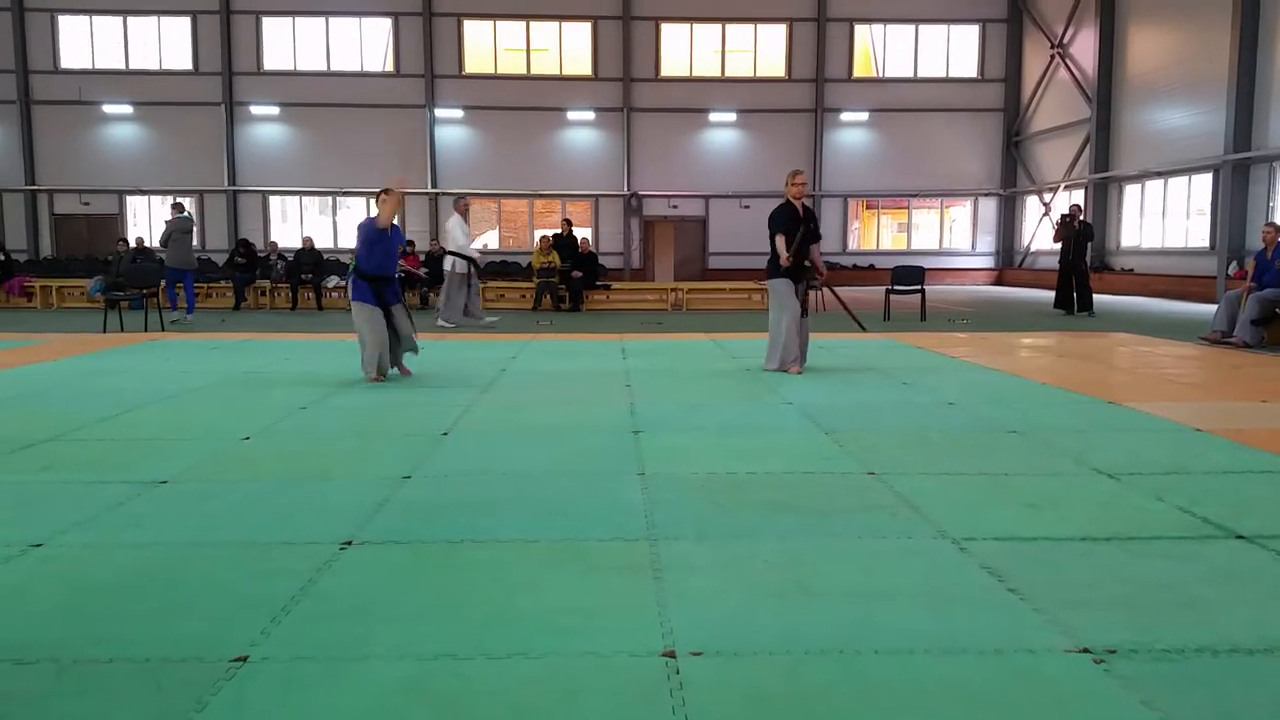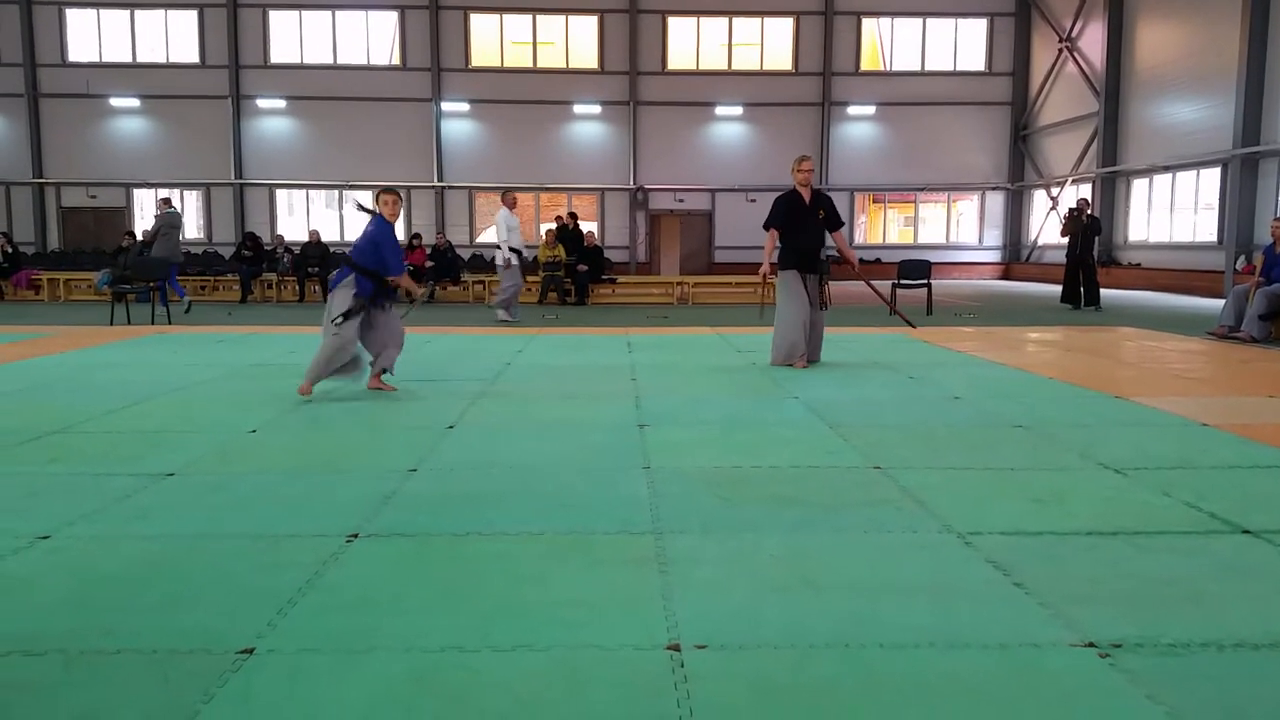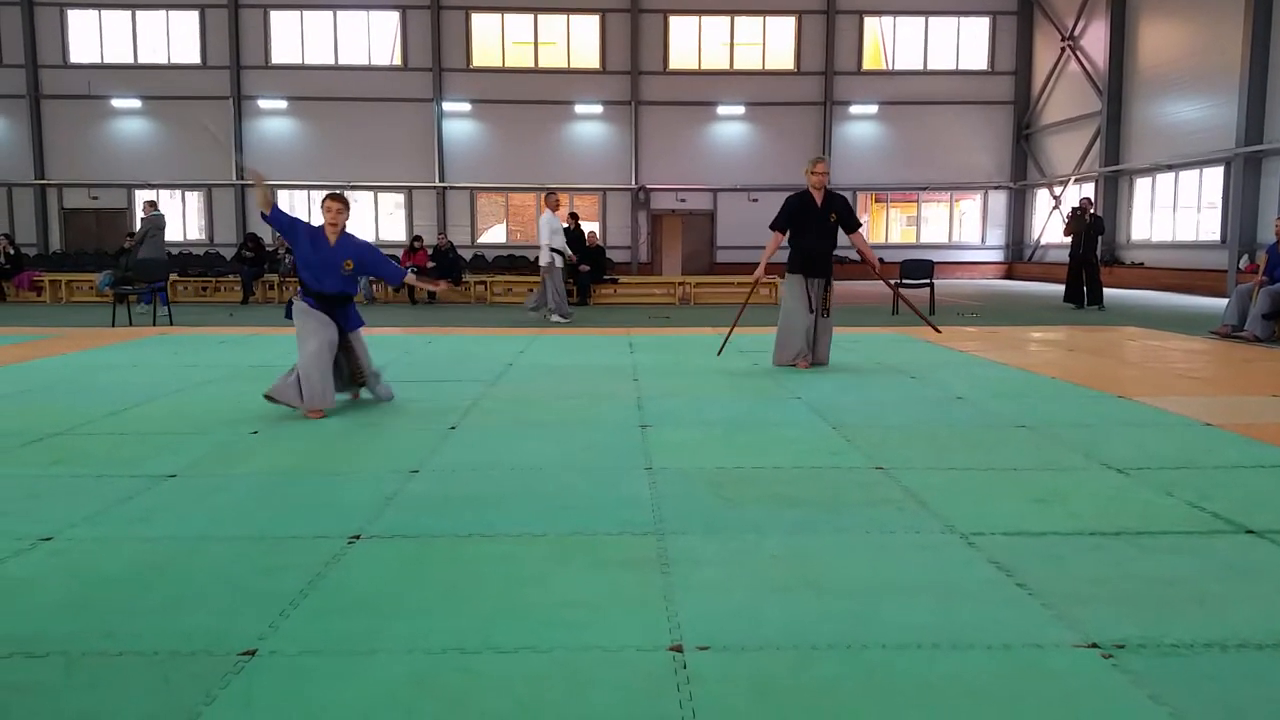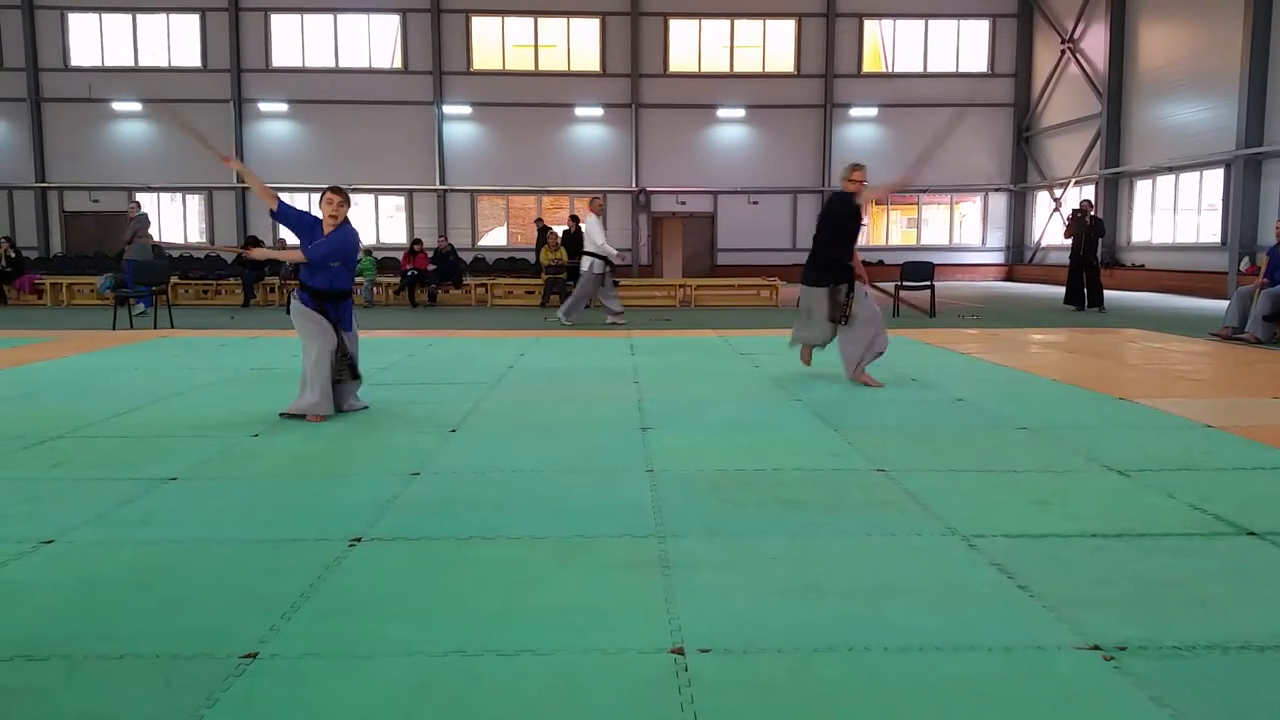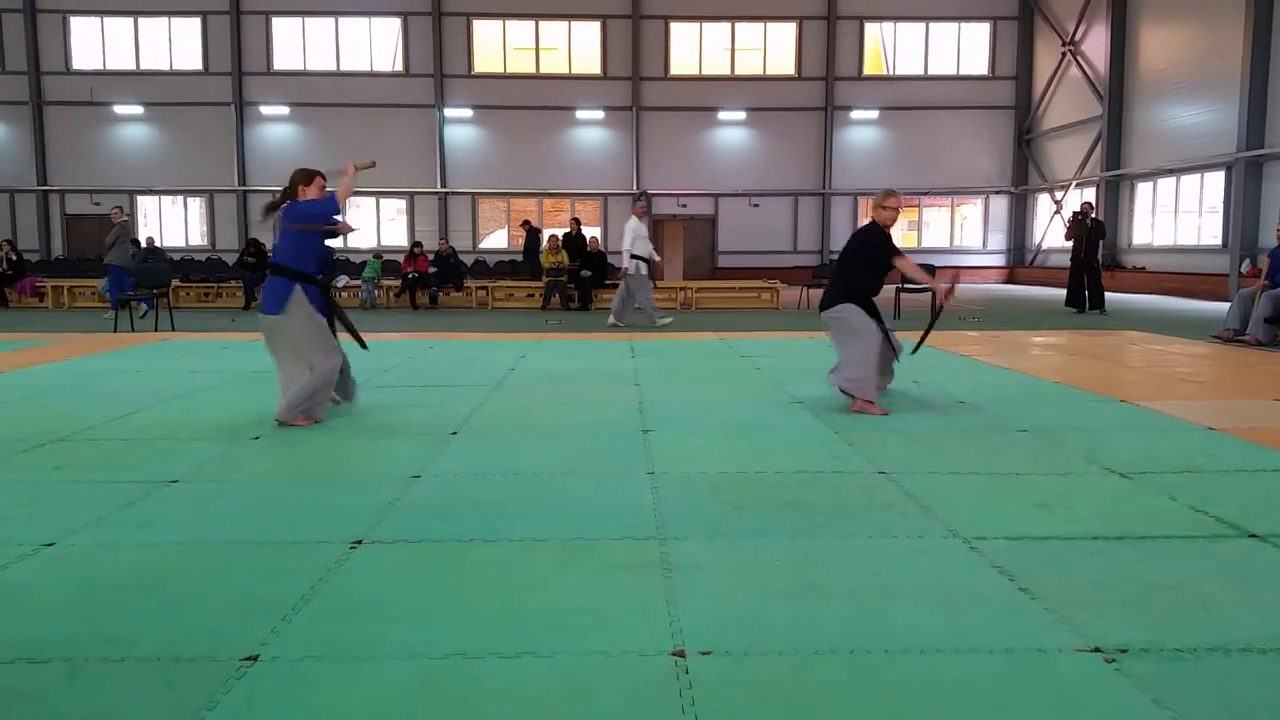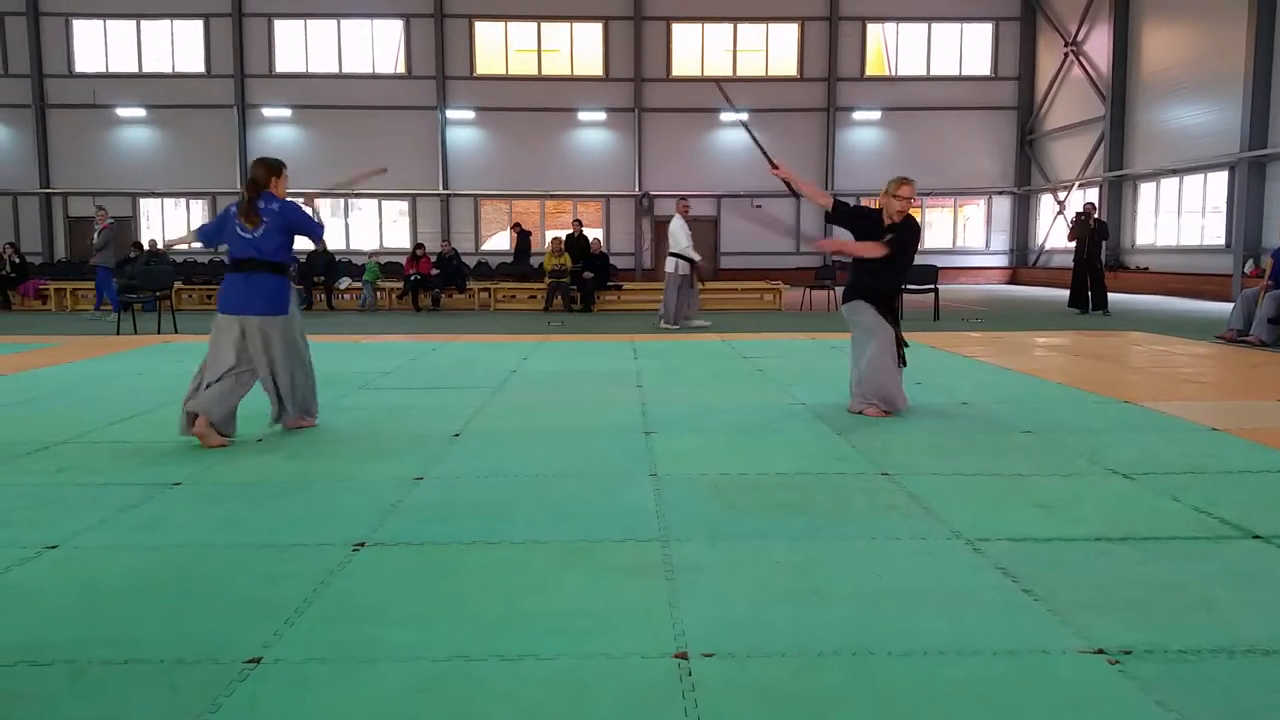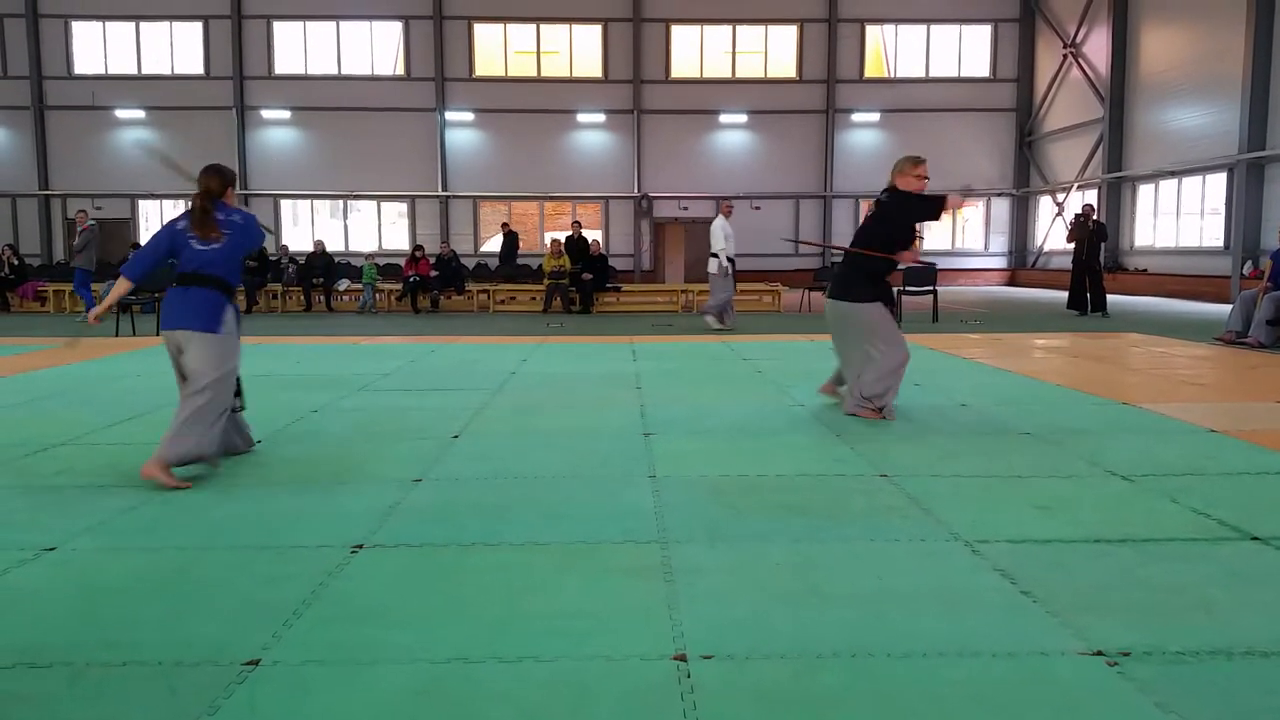
dt=0.4s
person 1, frame 1
left shoulder: (398, 233)
right shoulder: (368, 226)
right elbow: (380, 224)
right wrist: (391, 203)
left hip: (387, 287)
right hip: (364, 287)
left knee: (404, 331)
right knee: (375, 335)
left ankle: (396, 360)
right ankle: (374, 371)
person 1, frame 2
left shoulder: (380, 226)
right shoulder: (384, 231)
right elbow: (395, 275)
right wrist: (416, 289)
left hip: (371, 287)
right hip: (351, 284)
left knee: (392, 331)
right knee: (344, 333)
left ankle: (375, 378)
right ankle: (311, 378)
person 1, frame 3
left shoulder: (358, 247)
right shoulder: (305, 234)
left elbow: (393, 269)
right elbow: (269, 209)
left wrist: (426, 285)
right wrist: (259, 187)
left hip: (342, 310)
right hip: (310, 305)
left knee: (356, 363)
right knee: (319, 343)
left ankle: (350, 384)
right ankle: (313, 401)
person 1, frame 4
left shoulder: (348, 239)
right shoulder: (307, 223)
left elbow: (303, 256)
right elbow: (272, 202)
left wrist: (267, 253)
right wrist: (241, 170)
left hip: (338, 306)
right hip: (306, 302)
left knee: (344, 360)
right knee: (323, 345)
left ankle: (340, 399)
right ankle: (313, 405)
person 1, frame 5
left shoulder: (290, 212)
right shoulder: (299, 211)
left elbow: (335, 226)
right elbow: (338, 200)
left wrist: (338, 226)
right wrist: (350, 174)
left hip: (280, 293)
right hip: (291, 295)
left knee: (323, 353)
right knee: (322, 358)
right ankle: (292, 411)
person 1, frame 6
left shoulder: (232, 211)
right shoulder: (286, 209)
left elbow: (205, 233)
right elbow: (317, 232)
left wrist: (180, 241)
right wrist: (312, 205)
left hip: (232, 292)
right hip: (271, 294)
left knee: (229, 361)
right knee: (289, 357)
left ankle: (203, 418)
right ankle: (296, 414)
person 1, frame 7
left shoulder: (180, 224)
right shoulder: (245, 221)
left elbow: (138, 265)
right elbow: (254, 240)
left wrist: (102, 307)
left hip: (176, 307)
right hip: (212, 313)
left knee: (207, 384)
right knee: (211, 390)
left ankle: (227, 440)
right ankle: (159, 461)
person 2, frame 1
left shoulder: (809, 214)
right shoulder: (780, 213)
left elbow: (812, 244)
right elbow: (779, 237)
left wrist: (819, 267)
right wrist: (783, 255)
left hip: (799, 273)
right hip: (780, 273)
left knee: (799, 317)
right knee: (788, 315)
left ankle: (793, 359)
right ankle: (787, 361)
person 2, frame 2
left shoulder: (824, 201)
right shoulder: (784, 202)
left elbow: (835, 231)
right elbow: (772, 233)
left wrist: (850, 255)
right wrist: (767, 262)
left hip: (815, 263)
right hip: (791, 264)
left knee: (815, 311)
right knee: (795, 310)
left ankle: (808, 353)
right ankle: (794, 355)
person 2, frame 3
left shoulder: (839, 202)
right shoulder: (794, 202)
left elbow: (854, 233)
right elbow: (778, 234)
left wrist: (871, 257)
right wrist: (762, 264)
left hip: (824, 267)
right hip: (799, 267)
left knee: (823, 316)
right knee: (798, 314)
left ankle: (816, 355)
right ankle: (798, 355)
person 2, frame 4
left shoulder: (852, 206)
right shoulder: (838, 200)
right elbow: (863, 198)
left wrist: (859, 269)
right wrist: (882, 192)
left hip: (844, 274)
right hip: (819, 275)
left knee: (869, 316)
right knee: (821, 327)
left ankle: (857, 369)
right ankle: (807, 340)
person 2, frame 5
left shoulder: (879, 235)
right shoulder: (869, 235)
right elbow: (901, 262)
right wrist: (935, 285)
left hip: (859, 301)
right hip: (838, 302)
left knee: (884, 347)
right knee: (868, 336)
left ankle: (861, 384)
right ankle: (861, 398)
person 2, frame 6
left shoulder: (910, 228)
right shoulder: (865, 217)
left elbow: (878, 250)
right elbow: (825, 200)
left wrist: (839, 245)
right wrist: (788, 176)
left hip: (887, 301)
right hip: (858, 297)
left knee: (890, 357)
right knee: (883, 340)
left ankle: (874, 396)
right ankle: (865, 400)
person 2, frame 7
left shoulder: (887, 203)
right shoulder: (902, 202)
left elbow: (903, 240)
right elbow: (953, 201)
left wrist: (909, 253)
left hip: (847, 287)
right hip: (863, 290)
left knee: (860, 344)
right knee: (891, 352)
left ankle: (839, 382)
right ankle: (861, 401)
